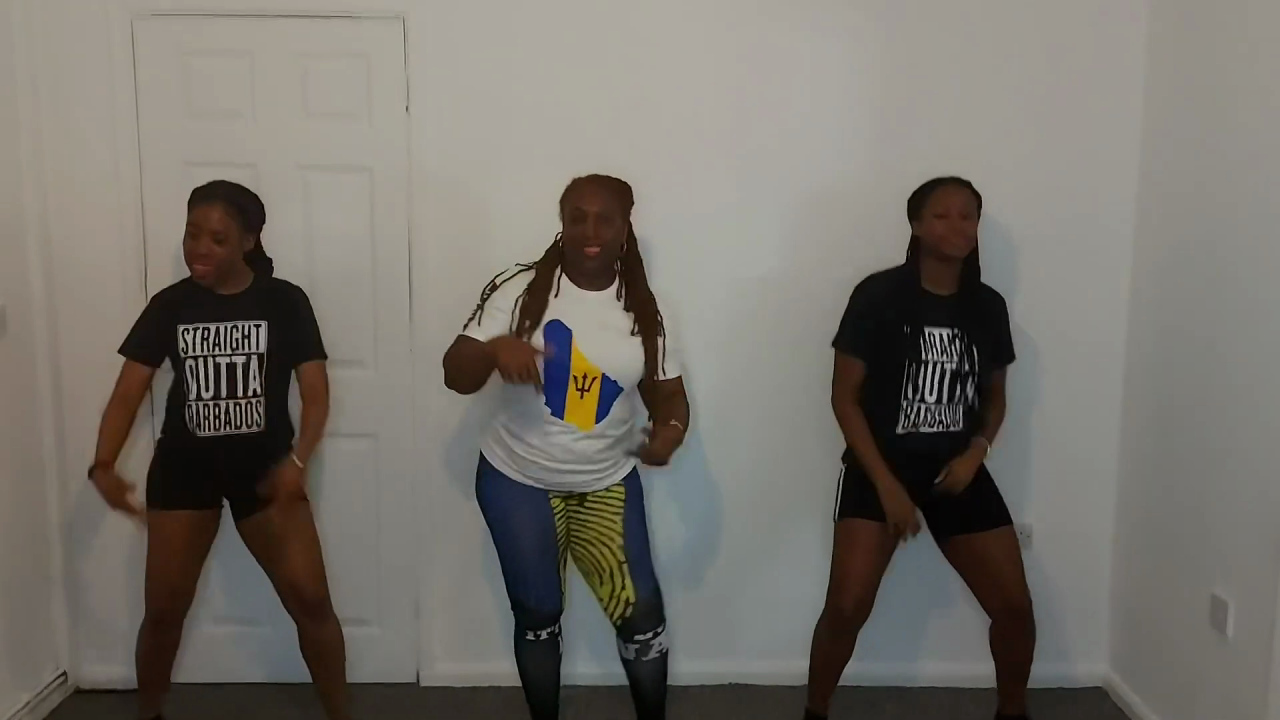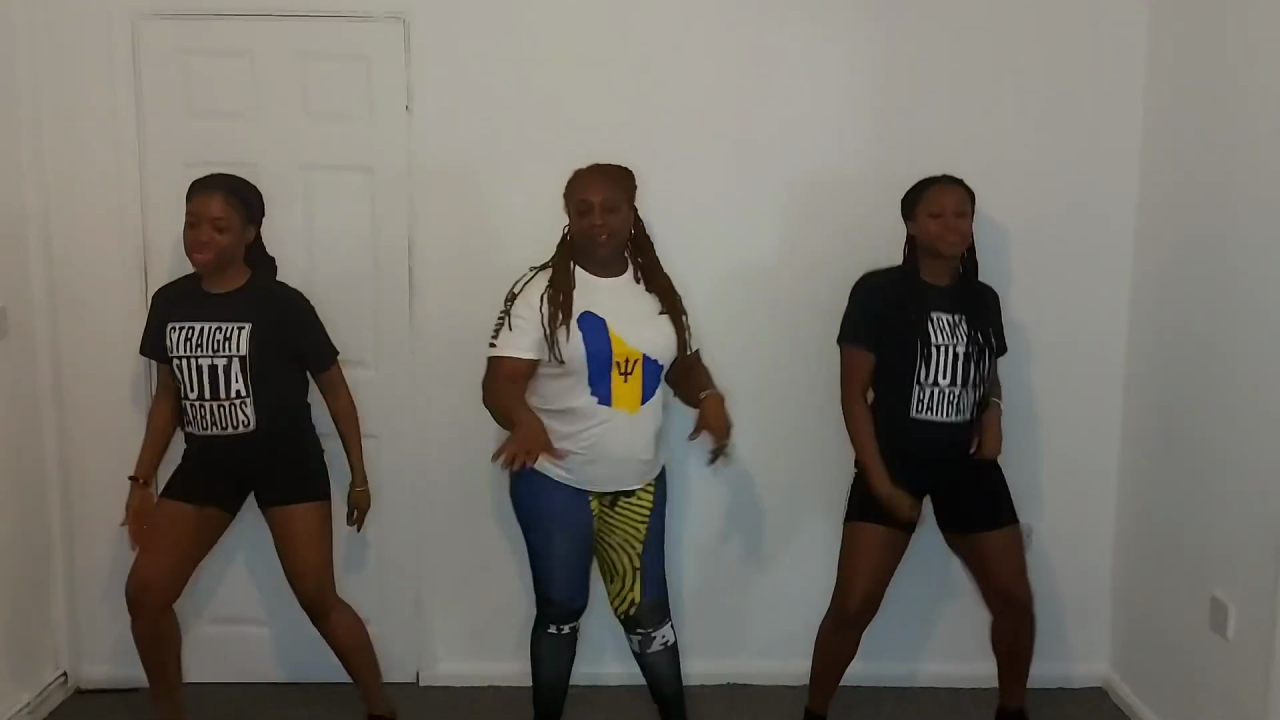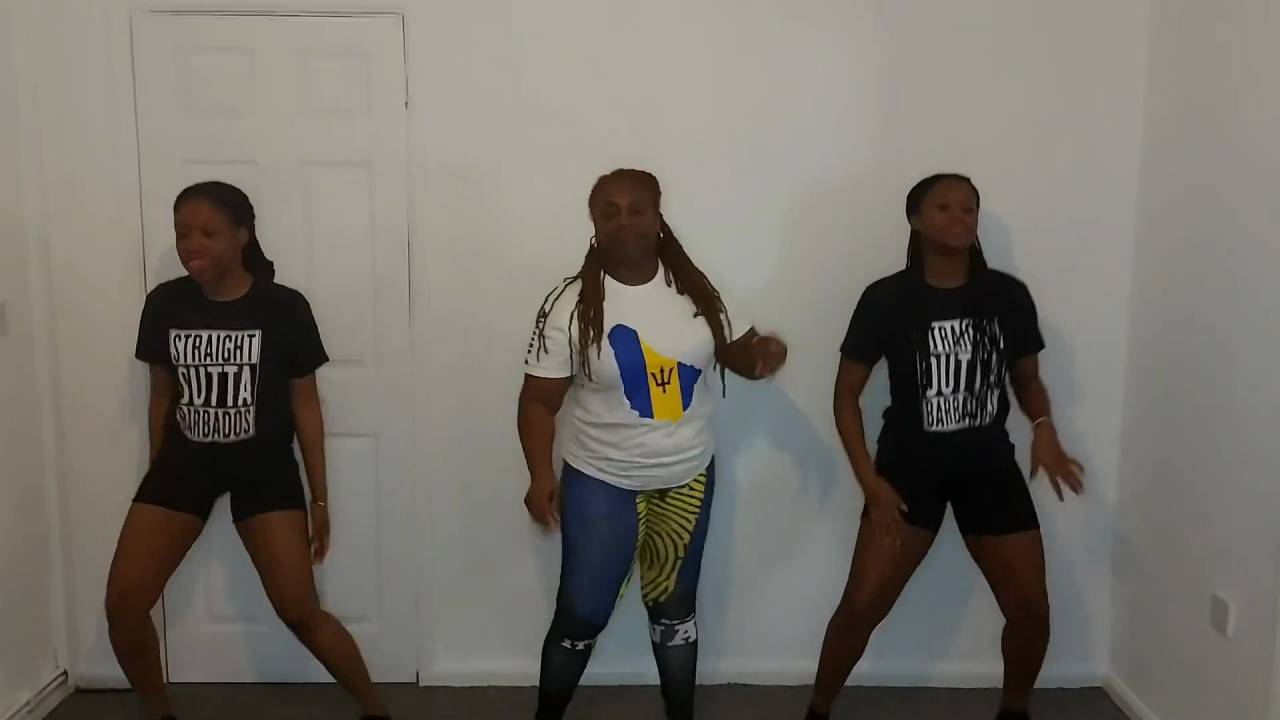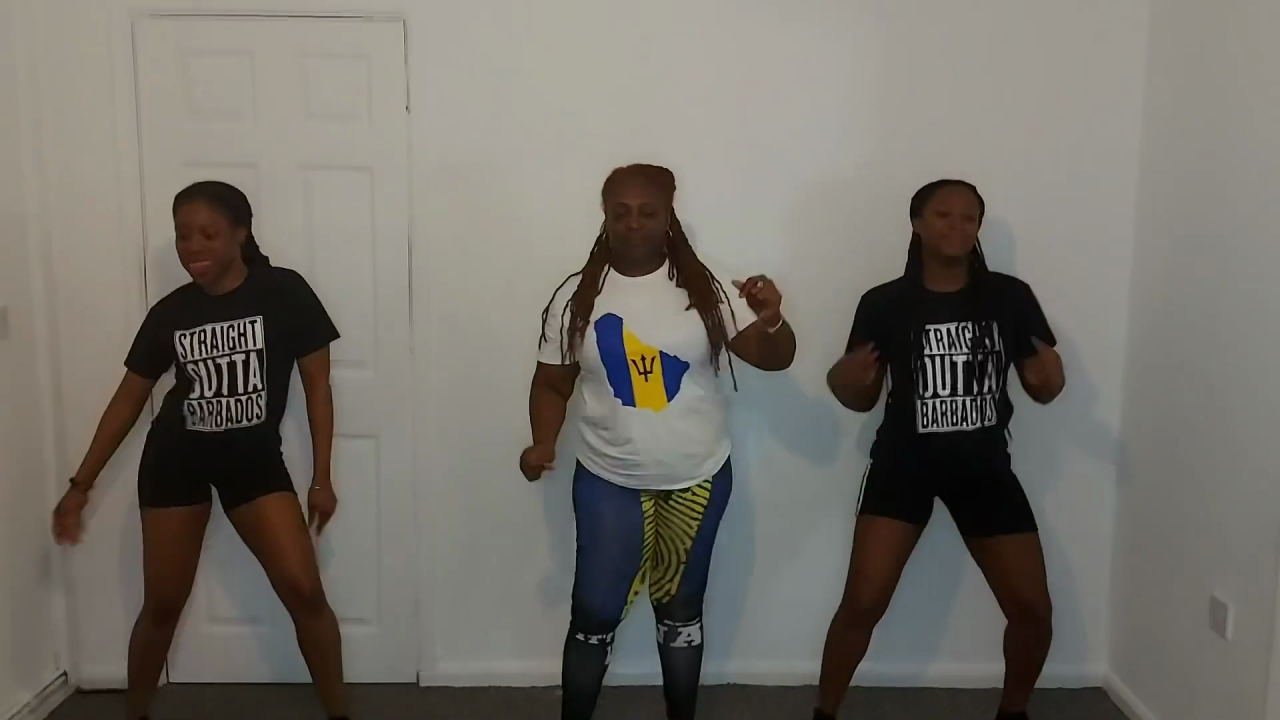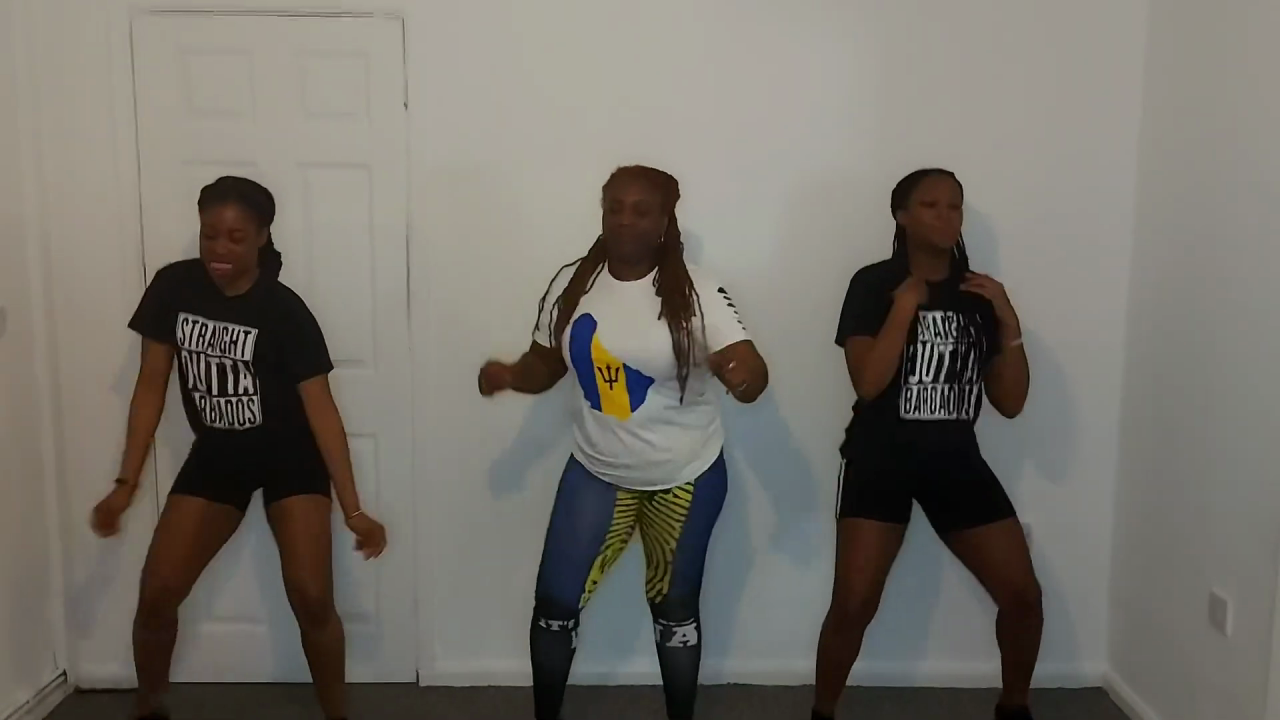
dt=0.3s
person 1, frame 1
left shoulder: (643, 308)
right shoulder: (519, 289)
left elbow: (666, 390)
right elbow: (457, 373)
left wrist: (671, 426)
right wrist: (498, 350)
left hip: (608, 484)
right hip: (518, 482)
left knee: (642, 612)
right knee: (538, 617)
person 1, frame 2
left shoulder: (658, 289)
right shoulder: (540, 291)
left elbow: (685, 365)
right elbow: (498, 384)
left wrist: (709, 398)
right wrist: (523, 423)
left hip: (639, 483)
right hip: (555, 481)
left knee: (644, 611)
right knee: (560, 611)
person 1, frame 3
left shoulder: (696, 289)
right shoulder: (570, 305)
left elbow: (740, 358)
right elbow: (539, 399)
left wrist: (764, 351)
right wrist: (542, 477)
left hip: (688, 479)
right hip: (601, 482)
left knee: (673, 607)
right knee: (580, 616)
person 1, frame 4
left shoulder: (703, 286)
right shoulder: (576, 296)
left elbow: (773, 359)
right elbow: (551, 383)
left wrist: (771, 318)
right wrist: (543, 443)
left hip: (698, 479)
right hip: (609, 482)
left knee: (679, 608)
right knee: (594, 616)
person 1, frame 5
left shoulder: (696, 293)
right shoulder: (572, 284)
left elbow: (752, 376)
right elbow: (546, 364)
left wrist: (742, 374)
right wrist: (509, 374)
left hip: (686, 478)
right hip: (595, 473)
left knee: (674, 607)
right knee: (556, 602)
person 2, frame 1
left shoulder: (989, 306)
right shoulder: (880, 295)
left elbow: (995, 395)
right elbow: (845, 396)
left wrist: (977, 449)
right wrist: (884, 485)
left hip: (955, 470)
right hip: (880, 468)
left knee: (1014, 605)
right knee: (847, 607)
person 2, frame 2
left shoulder: (983, 300)
right shoulder: (879, 291)
right elbow: (853, 393)
left wrist: (992, 412)
right wrist: (879, 481)
left hip: (968, 462)
right hip: (893, 464)
left knee: (1014, 599)
right knee: (853, 605)
person 2, frame 3
left shoulder: (1006, 294)
right shoulder: (885, 299)
left elbow: (1027, 378)
right elbow: (846, 392)
left wrist: (1045, 428)
right wrist: (867, 476)
left hip: (989, 466)
right hip: (909, 466)
left knee: (1031, 609)
right knee: (862, 605)
person 2, frame 4
left shoulder: (1009, 297)
right shoulder: (883, 304)
left elbow: (1043, 380)
right elbow: (860, 397)
left wrist: (1052, 379)
right wrist: (845, 382)
left hip: (984, 467)
right hip: (903, 463)
left knee: (1033, 608)
right knee: (862, 604)
person 2, frame 5
left shoulder: (982, 293)
right shoulder: (875, 284)
left elbow: (1010, 403)
right elbow: (867, 383)
left wrist: (1008, 323)
right wrist: (903, 309)
left hip: (957, 462)
right hip: (877, 462)
left knee: (1023, 595)
right knee: (854, 605)
person 3, frame 1
left shoulder: (284, 303)
right shoulder: (168, 306)
left elbow: (315, 392)
right elbow: (126, 394)
left wrist: (298, 461)
right wrist: (104, 465)
left hip: (264, 464)
right hip: (185, 464)
left knee: (309, 597)
right knee: (165, 608)
person 3, frame 2
left shoulder: (283, 305)
right shoulder: (170, 302)
left elbow: (334, 388)
right elbow: (168, 396)
left wrist: (359, 476)
right wrist: (142, 481)
left hip: (287, 460)
right hip: (207, 463)
left knee: (318, 600)
right knee: (143, 593)
person 3, frame 3
left shoulder: (284, 309)
right shoulder: (164, 304)
left elbow: (304, 405)
right elbow: (161, 396)
left wrist: (319, 502)
right wrist: (151, 479)
left hip: (265, 469)
right hip: (182, 468)
left knee: (296, 610)
right knee: (122, 601)
person 3, frame 4
left shoulder: (284, 291)
right shoulder: (170, 312)
left elbow: (317, 384)
right elbow: (129, 397)
left wrist: (322, 478)
right wrist: (80, 485)
left hip: (254, 458)
right hip: (176, 459)
left knee: (304, 590)
right knee: (163, 603)
person 3, frame 5
left shoulder: (284, 311)
right shoulder: (171, 287)
left elbow: (318, 407)
right elbow: (150, 385)
left wrist: (351, 509)
right wrist: (126, 482)
left hip: (291, 460)
right hip: (214, 459)
left knee: (312, 601)
right knee: (157, 597)
